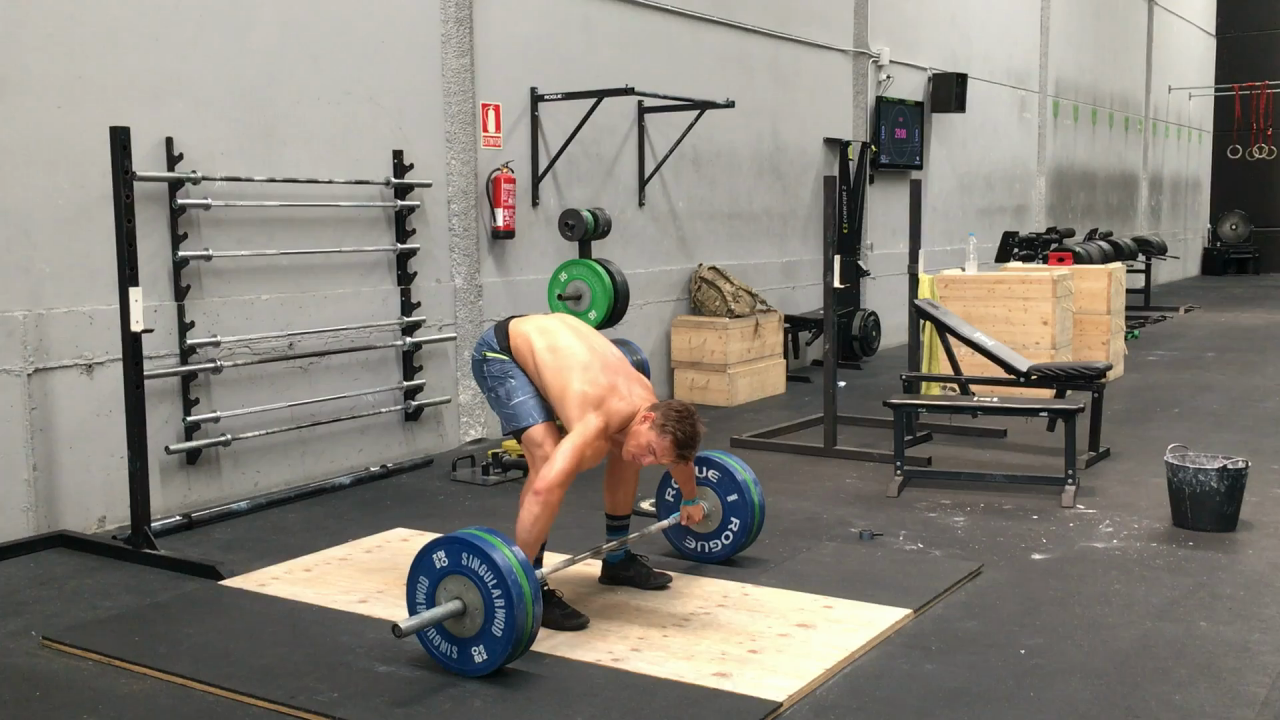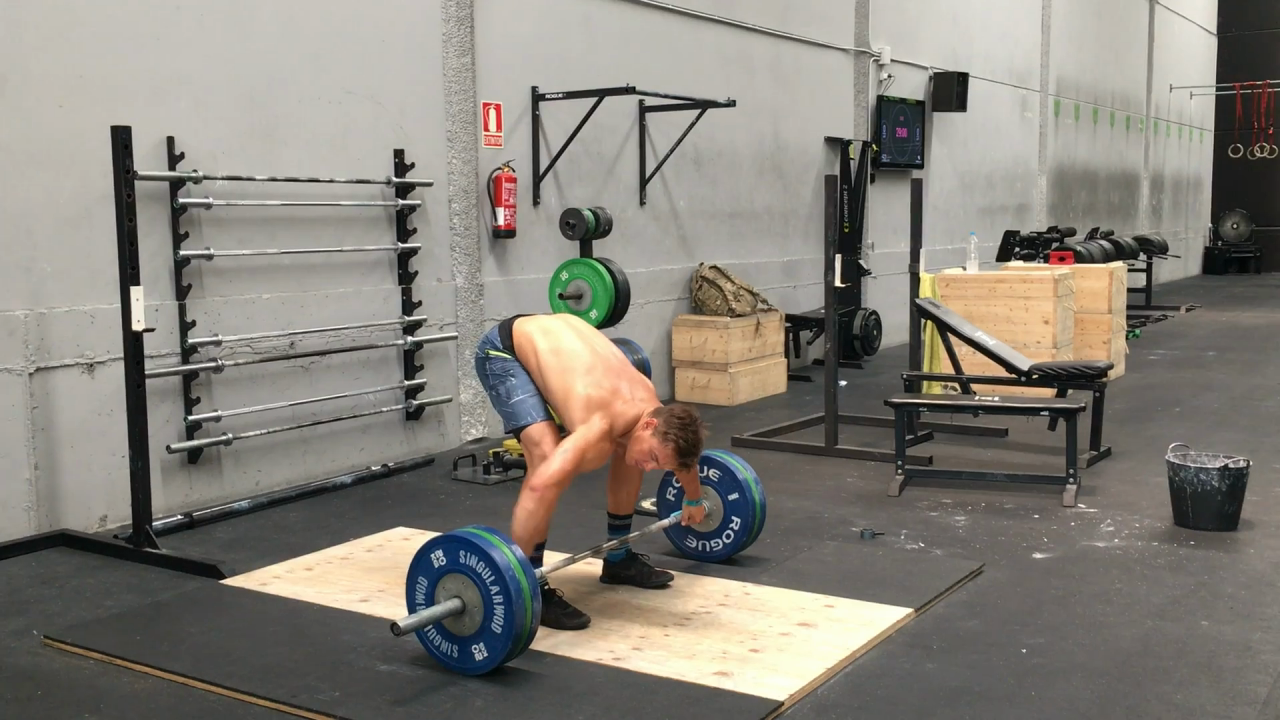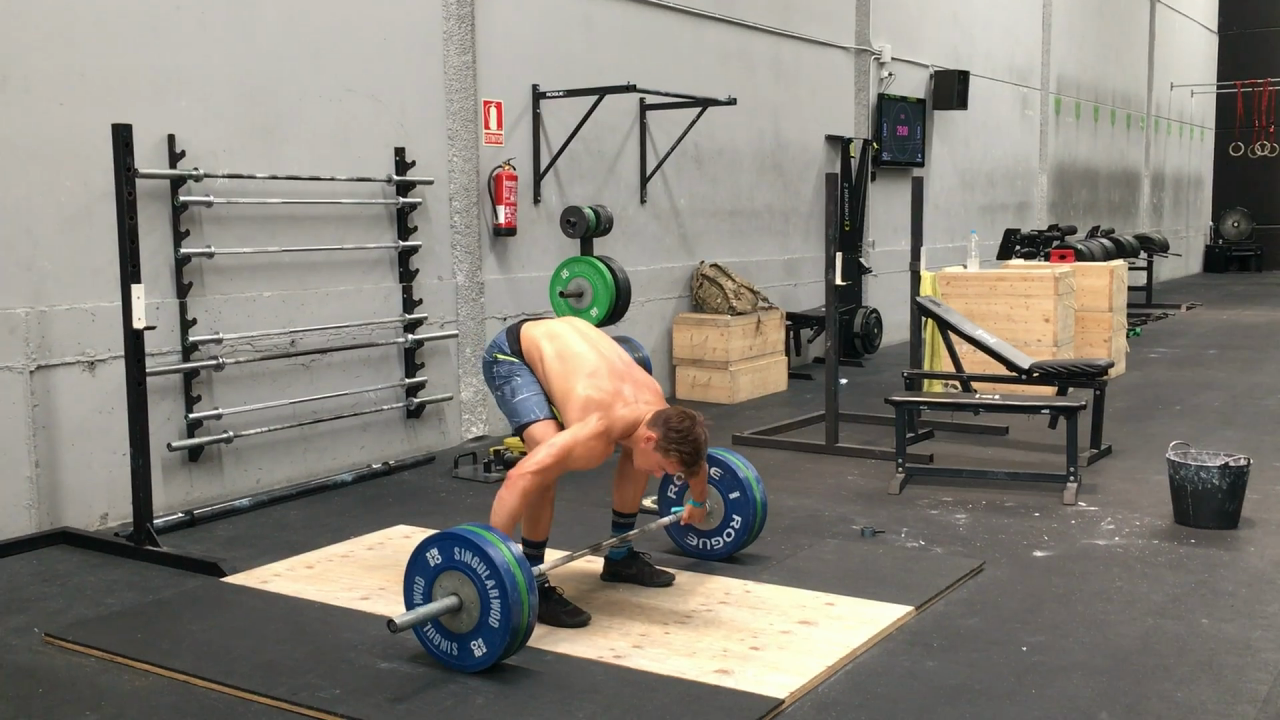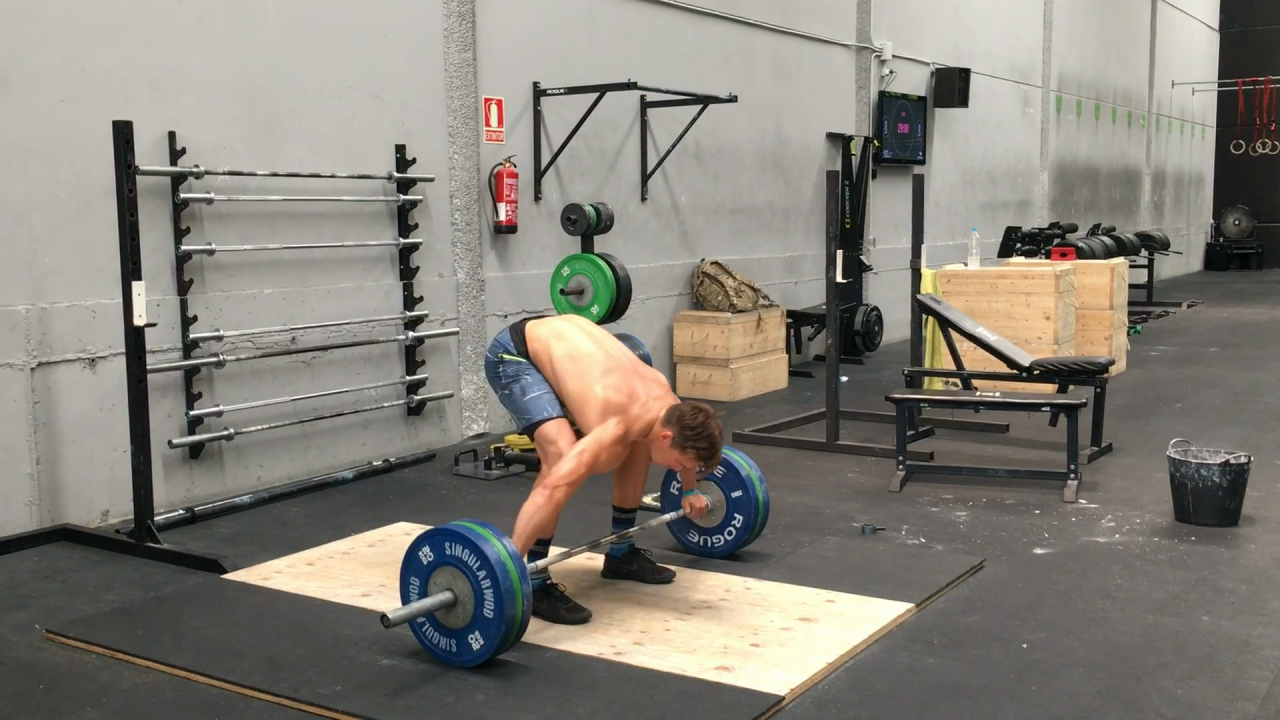
dt=0.2s
person 1, frame 1
left shoulder: (653, 408)
right shoulder: (597, 428)
left elbow: (680, 452)
right elbow: (544, 490)
left wrist: (690, 501)
right hip: (500, 352)
left knee: (625, 451)
right knee: (546, 455)
left ankle: (617, 559)
person 1, frame 2
left shoulder: (655, 413)
right shoulder: (602, 430)
left elbow: (682, 454)
right elbow: (540, 488)
left wrist: (693, 502)
right hip: (504, 350)
left knee: (628, 452)
right knee: (547, 455)
left ankle: (618, 559)
person 1, frame 3
left shoulder: (662, 419)
right shoulder: (598, 434)
left elbow: (692, 455)
right elbow: (520, 479)
left wrist: (698, 503)
right hip: (512, 354)
left knee: (634, 452)
right knee: (543, 467)
left ankle: (620, 557)
right ankle: (533, 586)
person 1, frame 4
left shoulder: (670, 408)
right shoulder: (615, 434)
left elbow: (696, 442)
right elbow: (553, 487)
left wrist: (690, 491)
right hip: (513, 353)
right knee: (562, 455)
left ankle: (621, 553)
right ankle: (535, 584)
